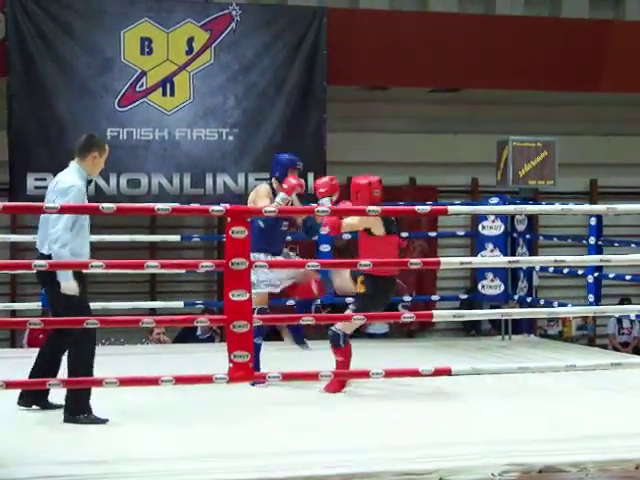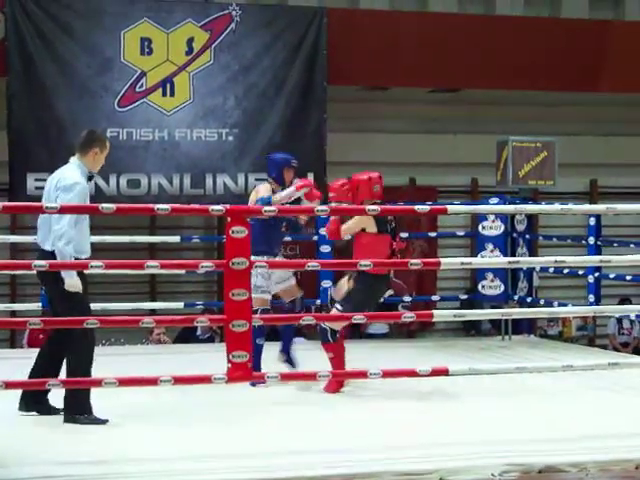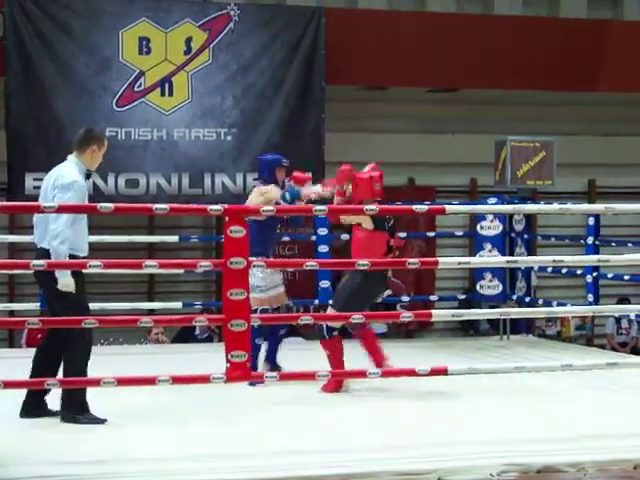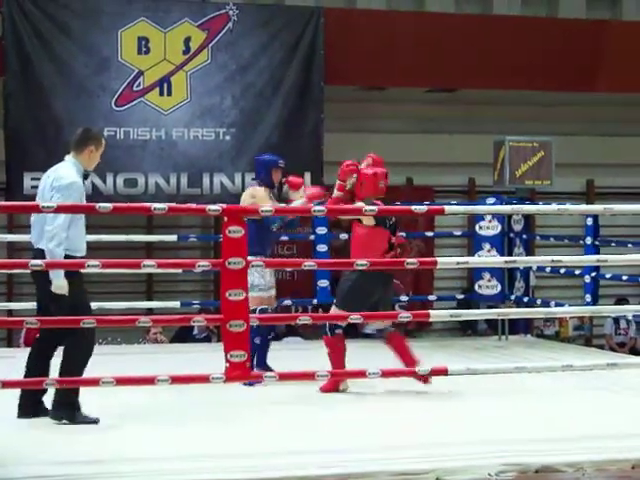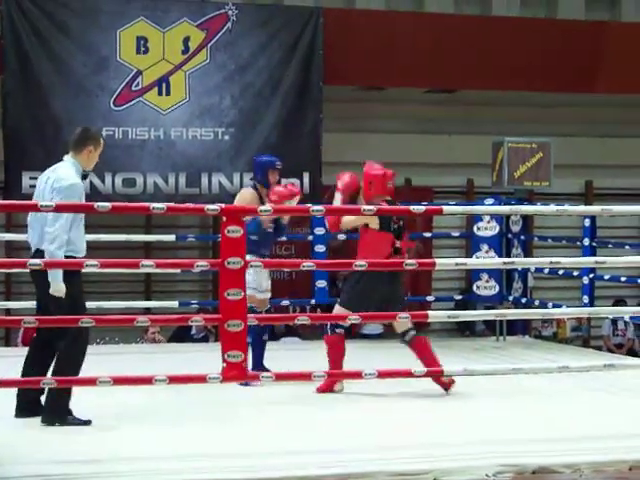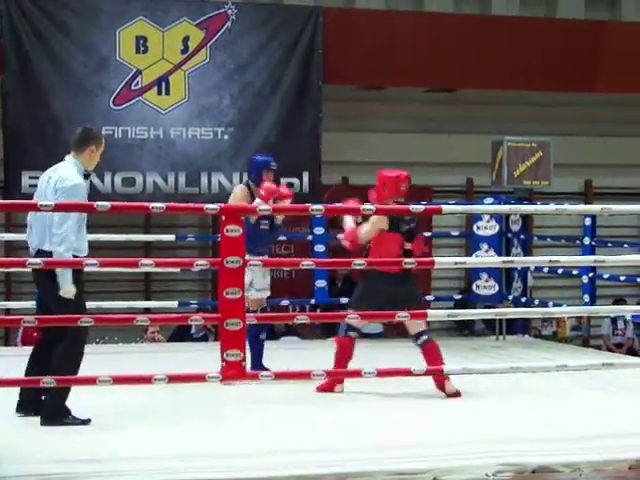
dt=0.1s
person 1, frame 1
left shoulder: (68, 180)
right shoulder: (73, 185)
right elbow: (58, 233)
right wrist: (66, 277)
left hip: (63, 268)
right hip: (61, 269)
left knee: (64, 331)
right knee: (83, 333)
left ankle: (34, 392)
right ankle: (77, 408)
person 1, frame 2
left shoulder: (62, 175)
right shoulder: (75, 181)
left elbow: (47, 222)
right elbow: (64, 229)
right wrist: (70, 273)
left hip: (51, 261)
right hip: (63, 265)
left knee: (63, 331)
right knee: (82, 333)
left ankle: (35, 398)
right ankle: (77, 408)
person 1, frame 3
left shoulder: (58, 173)
right shoulder: (73, 180)
left elbow: (41, 220)
right elbow: (60, 228)
right wrist: (63, 272)
left hip: (48, 260)
right hip: (59, 264)
left knee: (57, 333)
right knee: (79, 332)
left ankle: (34, 403)
right ankle: (75, 407)
person 1, frame 4
left shoulder: (54, 173)
right shoulder: (71, 181)
left elbow: (38, 221)
right elbow: (56, 230)
right wrist: (58, 274)
left hip: (44, 262)
right hip: (59, 265)
left knee: (50, 334)
right knee: (81, 333)
left ankle: (31, 403)
right ankle: (65, 405)
person 1, frame 5
left shoulder: (51, 174)
right shoulder: (71, 182)
left elbow: (34, 220)
right elbow: (57, 232)
right wrist: (57, 277)
left hip: (44, 262)
right hip: (61, 267)
left knee: (48, 334)
right knee: (75, 335)
left ankle: (28, 402)
right ankle: (56, 408)
person 1, frame 6
left shoulder: (52, 174)
right shoulder: (73, 182)
left elbow: (33, 220)
right elbow: (64, 235)
left wrist: (36, 255)
right wrist: (67, 280)
left hip: (44, 260)
right hip: (59, 265)
left knee: (52, 332)
right knee: (73, 335)
left ankle: (31, 400)
right ankle: (54, 410)
person 2, frame 1
left shoulder: (373, 218)
right shoulder: (372, 216)
left elbow: (335, 226)
left hip: (379, 284)
right hip: (369, 275)
left knee: (339, 332)
left ankle: (339, 380)
person 2, frame 2
left shoulder: (367, 216)
left elbow: (333, 233)
left hip: (370, 280)
right hip: (379, 277)
left knee: (329, 329)
left ankle: (338, 379)
person 2, frame 3
left shoulder: (365, 212)
left elbow: (336, 217)
left hip: (365, 277)
right hip: (376, 275)
left knee: (328, 326)
right knee: (355, 321)
left ankle: (337, 379)
right ankle: (381, 363)
person 2, frame 4
left shoulder: (366, 207)
left hip: (365, 276)
right hip: (384, 277)
left knee: (333, 325)
right knee: (387, 327)
left ankle: (337, 380)
right ankle: (417, 369)
person 2, frame 5
left shoulder: (373, 212)
left elbow: (334, 223)
left wrist: (341, 191)
left hip: (368, 277)
right hip: (393, 278)
left knee: (335, 325)
right knee: (407, 331)
left ankle: (334, 379)
right ankle: (441, 376)
person 2, frame 6
left shoulder: (382, 214)
right shoulder: (412, 213)
left elbow: (353, 241)
left wrist: (348, 216)
right wrist: (375, 205)
left hip: (380, 279)
right hip: (406, 279)
left knee: (350, 327)
right knee: (421, 333)
left ankle: (336, 380)
right ankle: (444, 384)
person 3, frame 1
left shoulder: (290, 196)
right shoulder: (263, 191)
left elbow: (306, 225)
right elbow: (265, 222)
right wrist: (283, 197)
left hip: (279, 256)
right hip: (259, 258)
left knee: (311, 282)
right knee: (260, 312)
left ankle: (295, 329)
right ankle: (253, 369)
person 3, frame 2
left shoulder: (281, 191)
right shoulder: (264, 189)
left elbow: (296, 227)
right elbow: (261, 205)
left wrist: (307, 207)
right wrist: (290, 192)
left hip: (273, 258)
right hip: (256, 259)
left knee: (295, 301)
right knee: (260, 313)
left ankle: (286, 349)
right ankle: (254, 369)
person 3, frame 3
left shoulder: (275, 193)
right shoulder: (265, 192)
left elbow: (287, 218)
right elbow: (288, 195)
left wrist: (300, 201)
left hip: (266, 260)
right hip: (252, 261)
left knee: (283, 308)
right knee: (260, 313)
left ankle: (271, 360)
right ankle: (251, 369)
person 3, frame 4
left shoulder: (272, 192)
right shoulder: (257, 192)
left elbow: (283, 224)
right elbow: (274, 220)
left wrist: (296, 200)
right wrist: (301, 201)
right hip: (249, 260)
left knee: (268, 311)
right knee: (258, 312)
left ankle: (260, 364)
person 3, frame 5
left shoulder: (268, 195)
right shoulder: (248, 194)
left elbow: (277, 232)
right elbow: (252, 230)
right wrist: (272, 208)
left hip: (261, 261)
right hip: (245, 260)
left knee: (262, 312)
right knee: (249, 311)
left ankle: (257, 365)
person 3, frame 6
left shoulder: (268, 193)
right shoulder: (241, 191)
left elbow: (273, 232)
left wrist: (280, 213)
right wrist: (257, 207)
left hip: (260, 260)
left knee: (259, 311)
left ankle: (256, 363)
